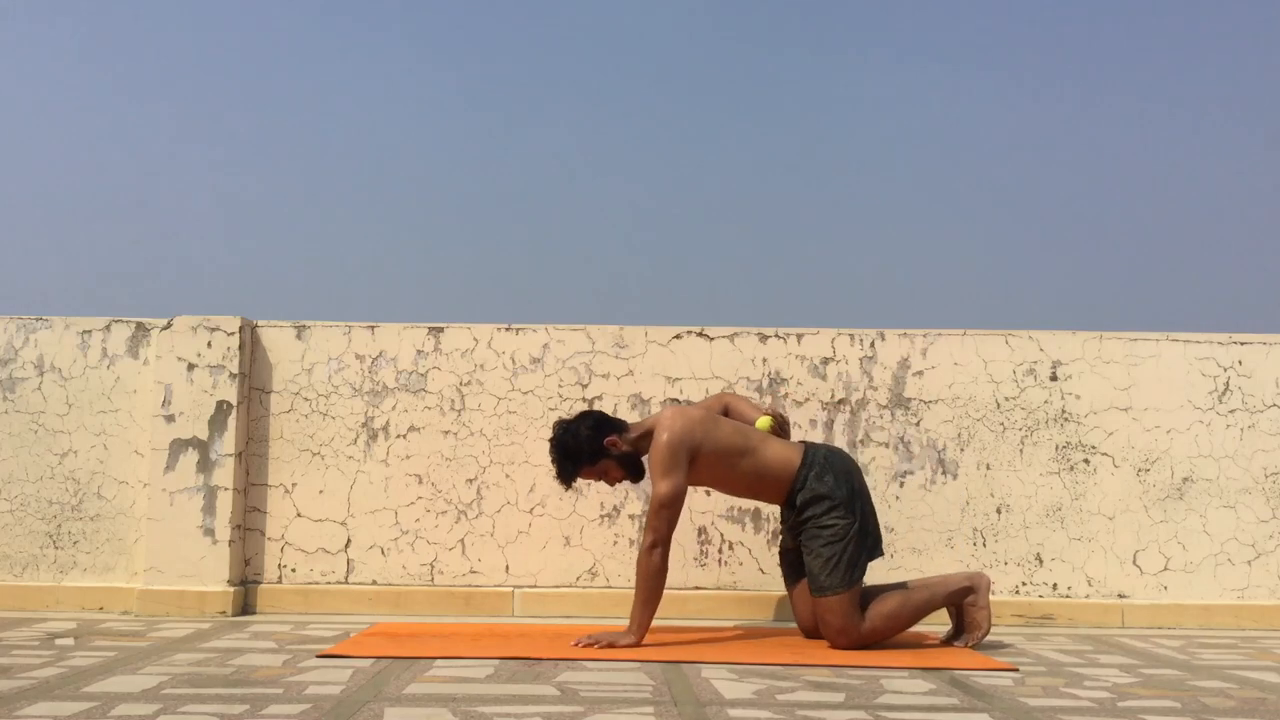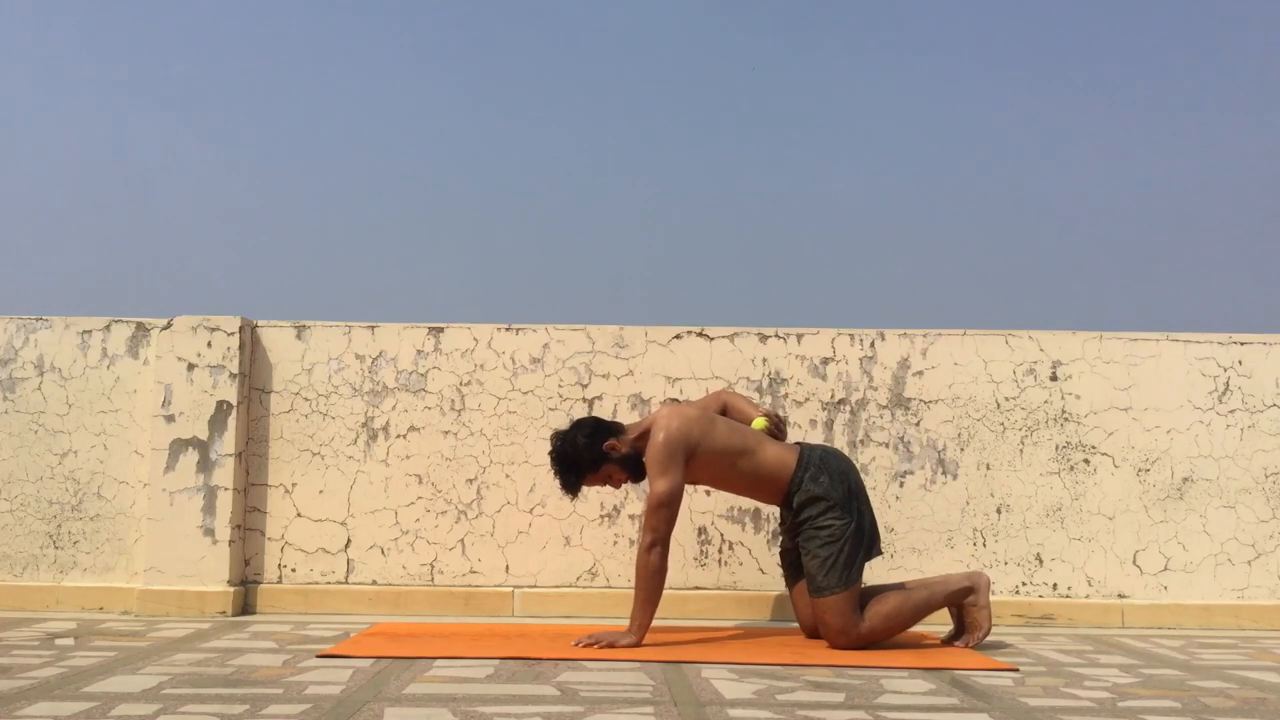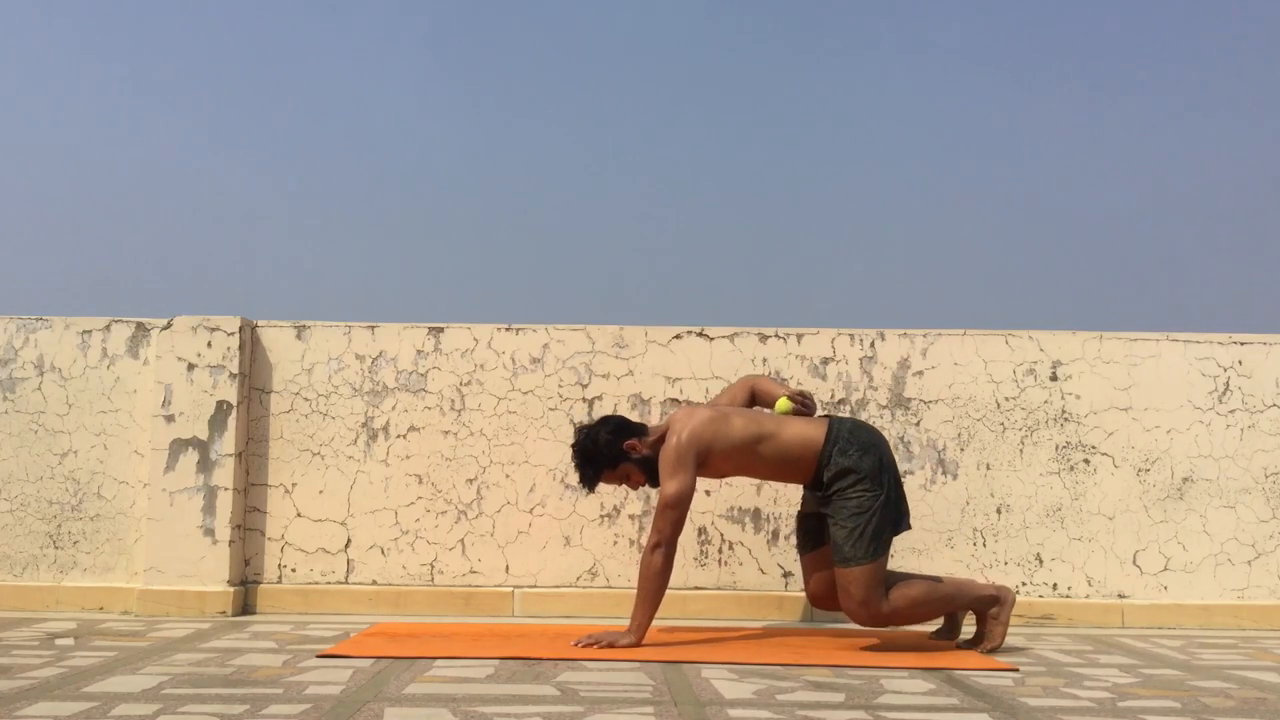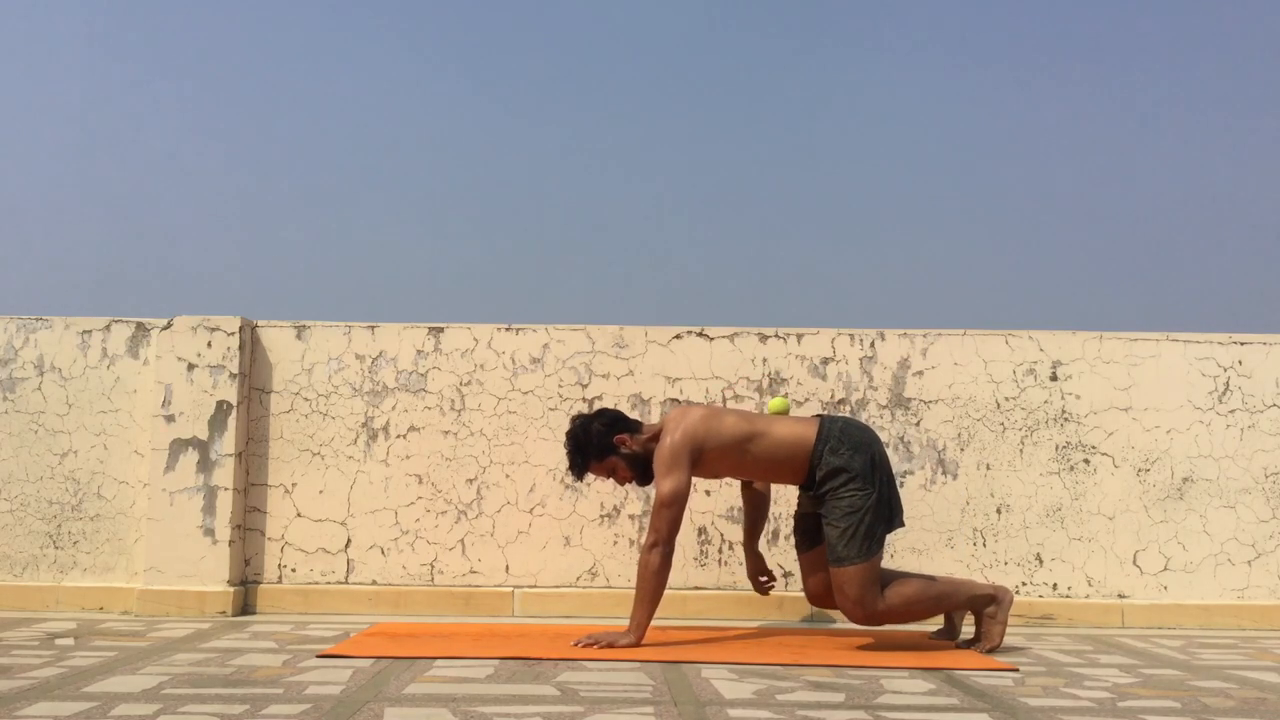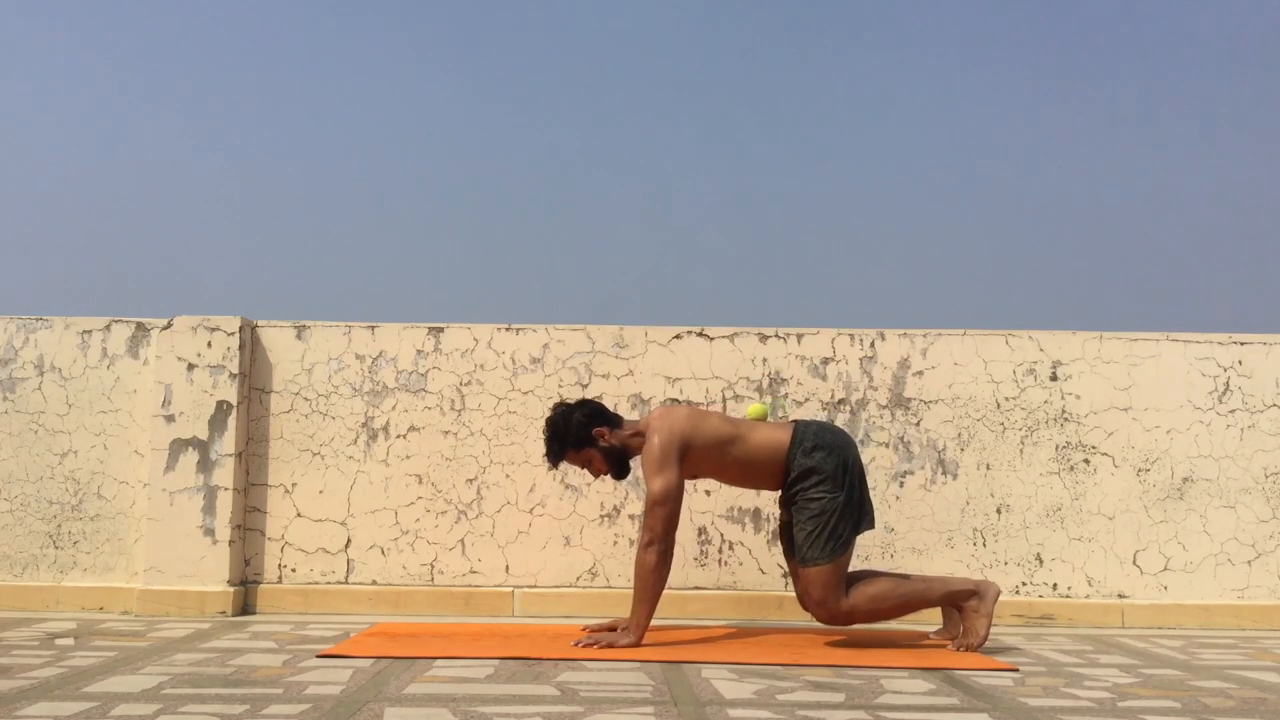
dt=1s
person 1, frame 1
left shoulder: (667, 440)
right shoulder: (669, 427)
left elbow: (655, 544)
right elbow: (724, 401)
left wrist: (634, 632)
right wrist: (765, 419)
left hip: (826, 487)
right hip: (804, 494)
left knee: (845, 633)
right knee: (812, 624)
left ankle: (963, 586)
right ankle: (947, 592)
person 1, frame 2
left shoulder: (663, 440)
right shoulder: (669, 425)
left elbow: (654, 543)
right elbow: (722, 398)
left wrist: (634, 632)
right wrist: (760, 418)
left hip: (823, 486)
right hip: (804, 495)
left knee: (846, 634)
right knee: (815, 624)
left ankle: (964, 587)
right ankle: (944, 590)
person 1, frame 3
left shoulder: (677, 444)
right shoulder: (694, 424)
left elbow: (660, 545)
right elbow: (749, 383)
left wrist: (633, 633)
right wrist: (787, 397)
left hip: (853, 460)
right hip: (829, 469)
left knee: (868, 608)
right knee: (824, 594)
left ankle: (988, 597)
right ankle: (951, 592)
person 1, frame 4
left shoulder: (672, 444)
right shoulder: (685, 433)
left elbow: (658, 545)
left wrist: (634, 633)
right wrist: (751, 550)
left hip: (846, 457)
right hip: (826, 465)
left knee: (863, 608)
right knee: (822, 592)
left ankle: (986, 596)
right ankle: (950, 596)
person 1, frame 5
left shoulder: (658, 442)
right shoulder: (662, 436)
left elbow: (653, 544)
right elbow: (663, 540)
left wrist: (634, 633)
right wrist: (636, 617)
left hip: (819, 460)
right hip: (810, 465)
left knee: (831, 607)
right knee: (815, 596)
left ankle: (967, 591)
right ankle: (944, 593)
